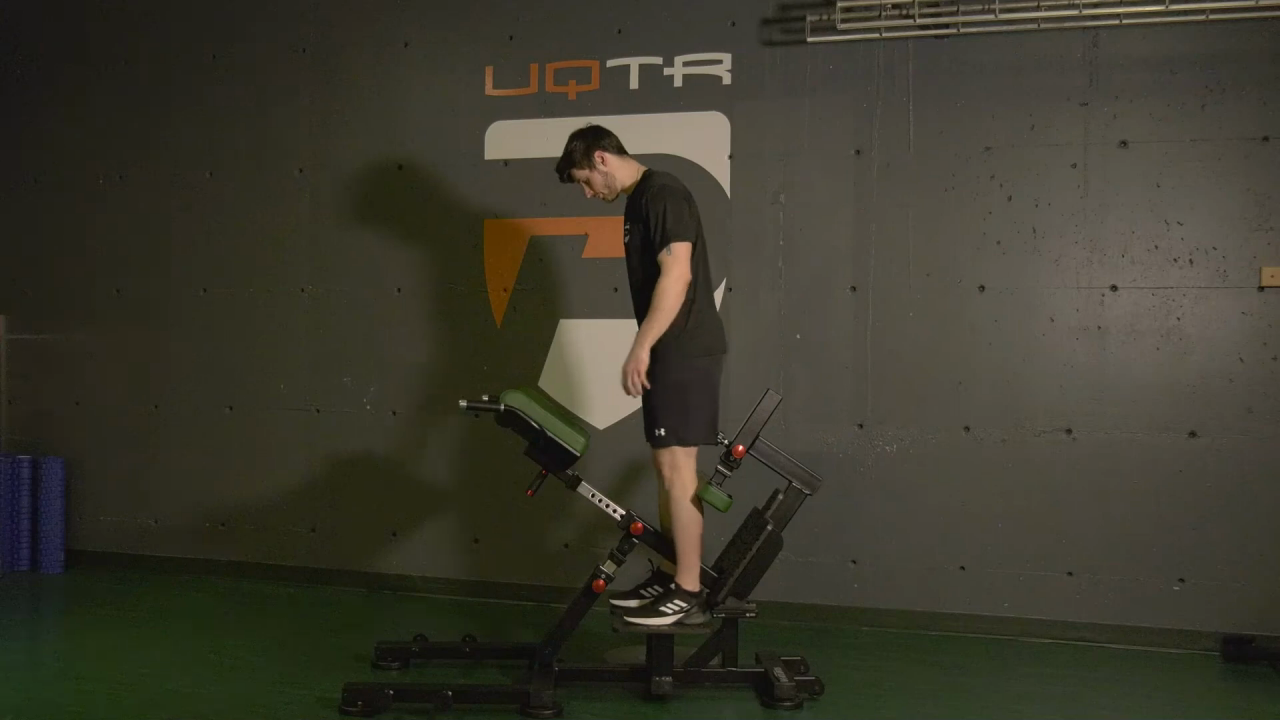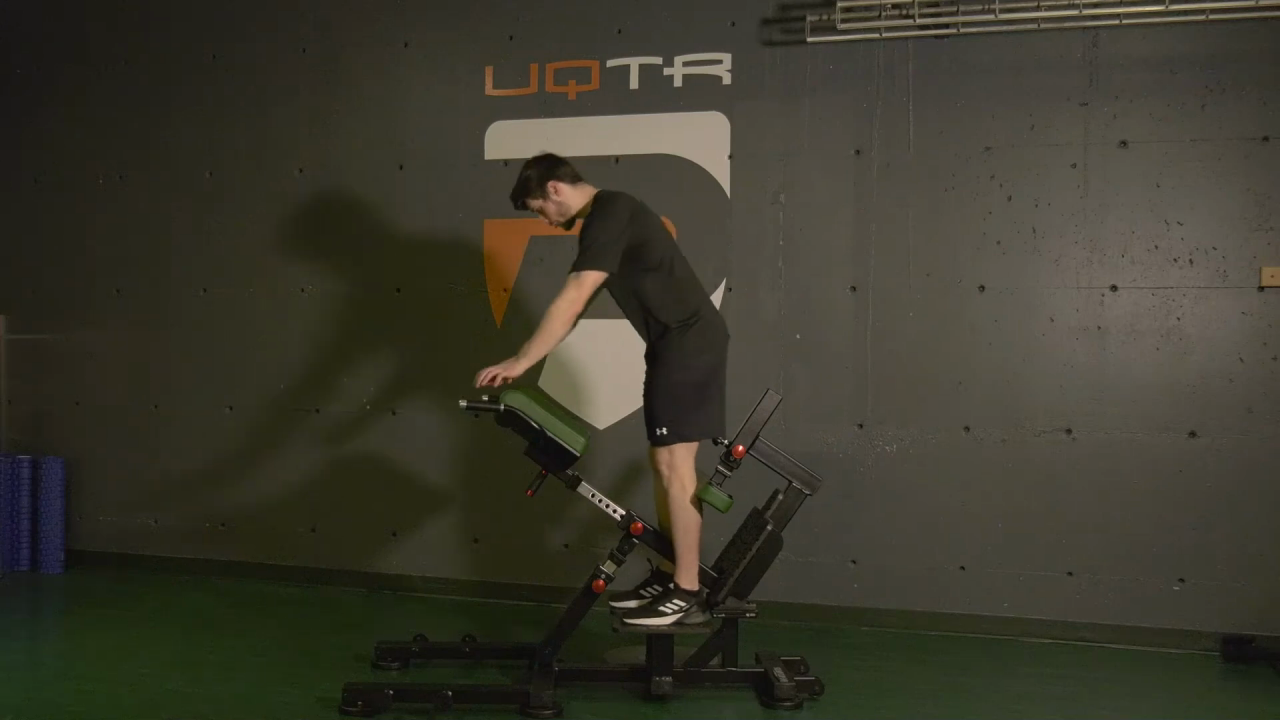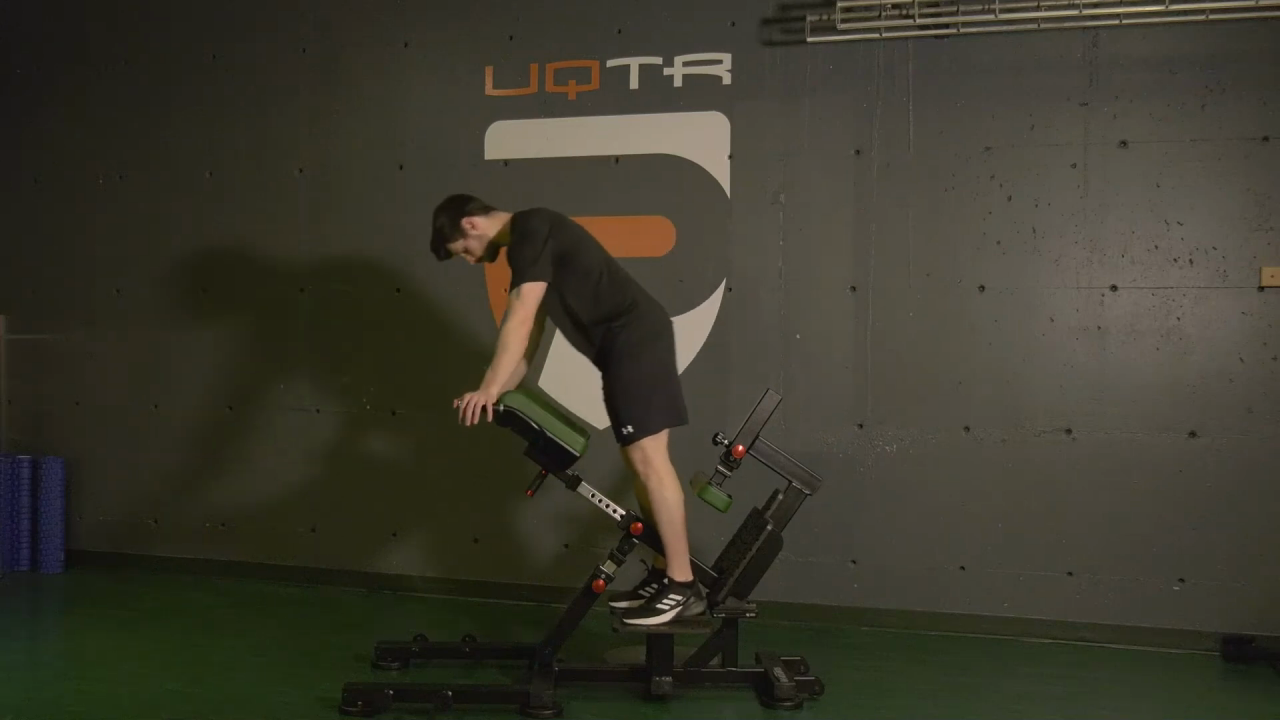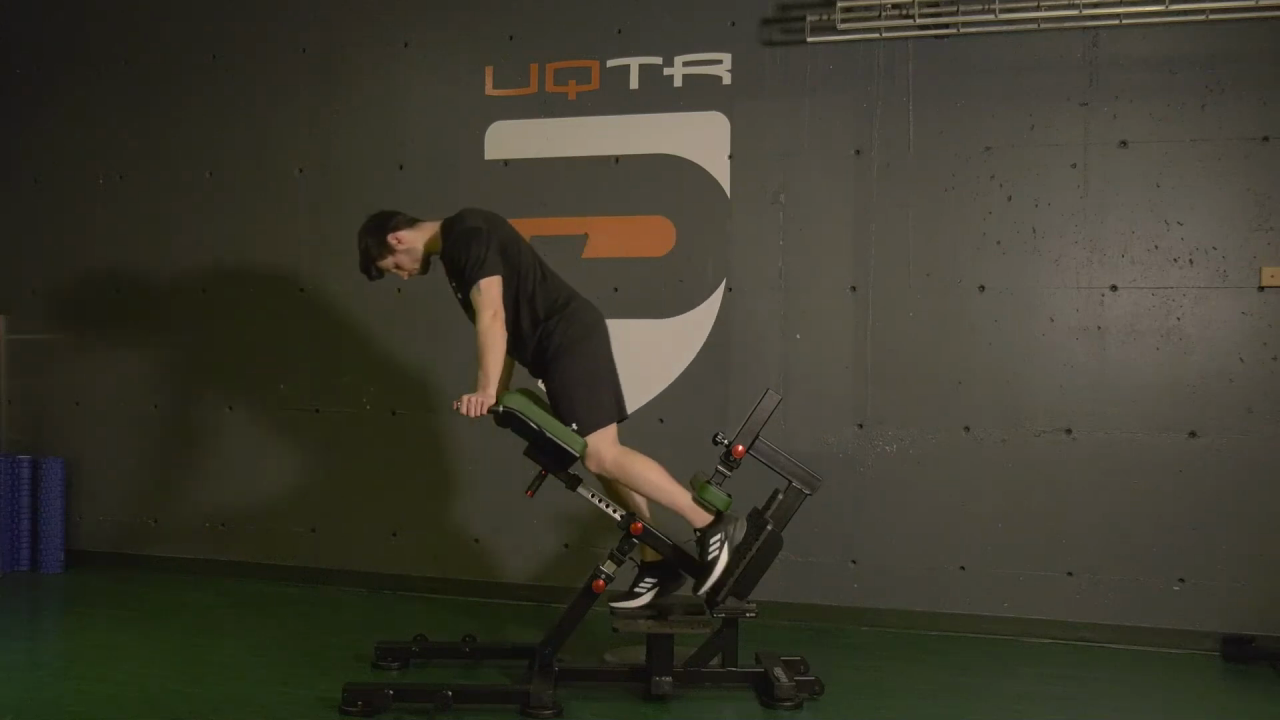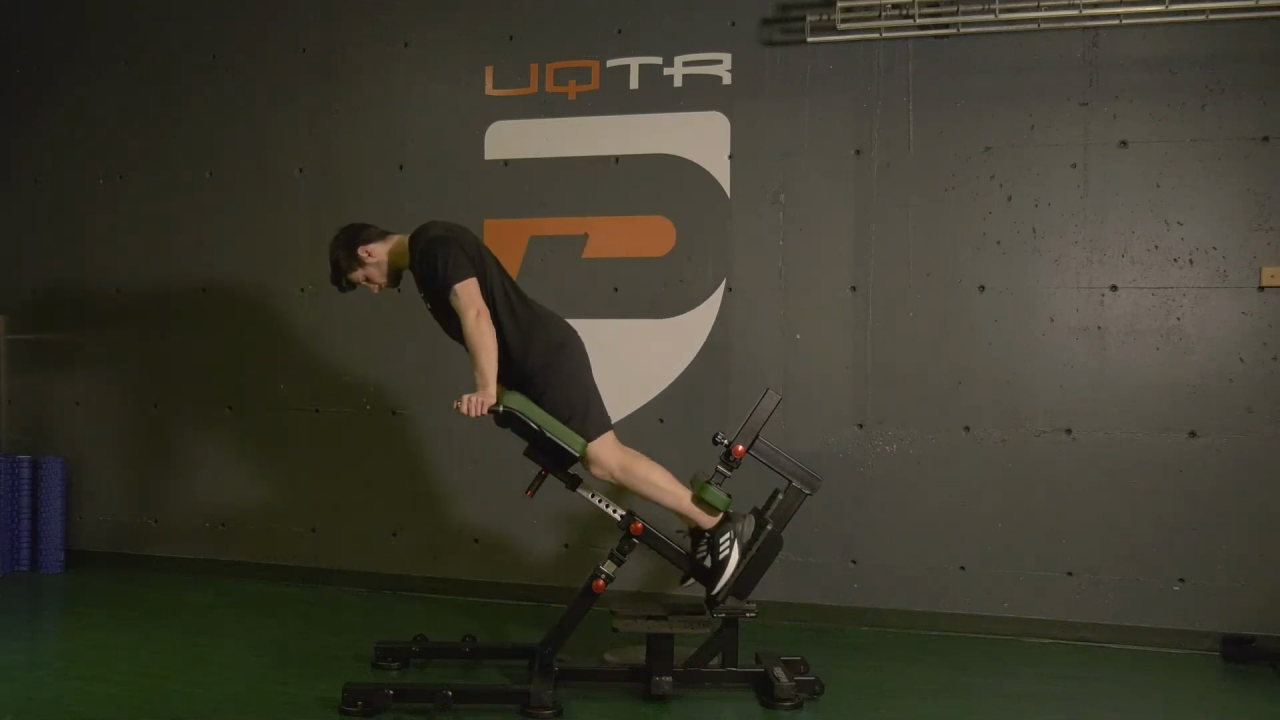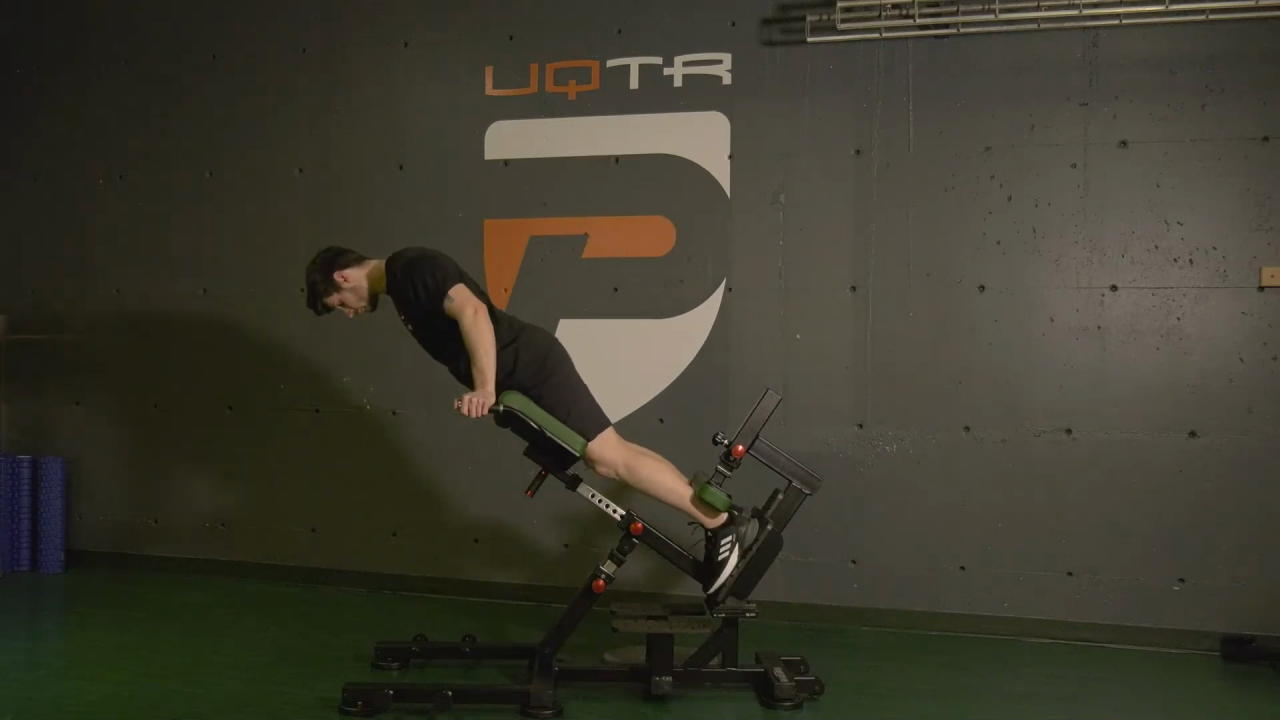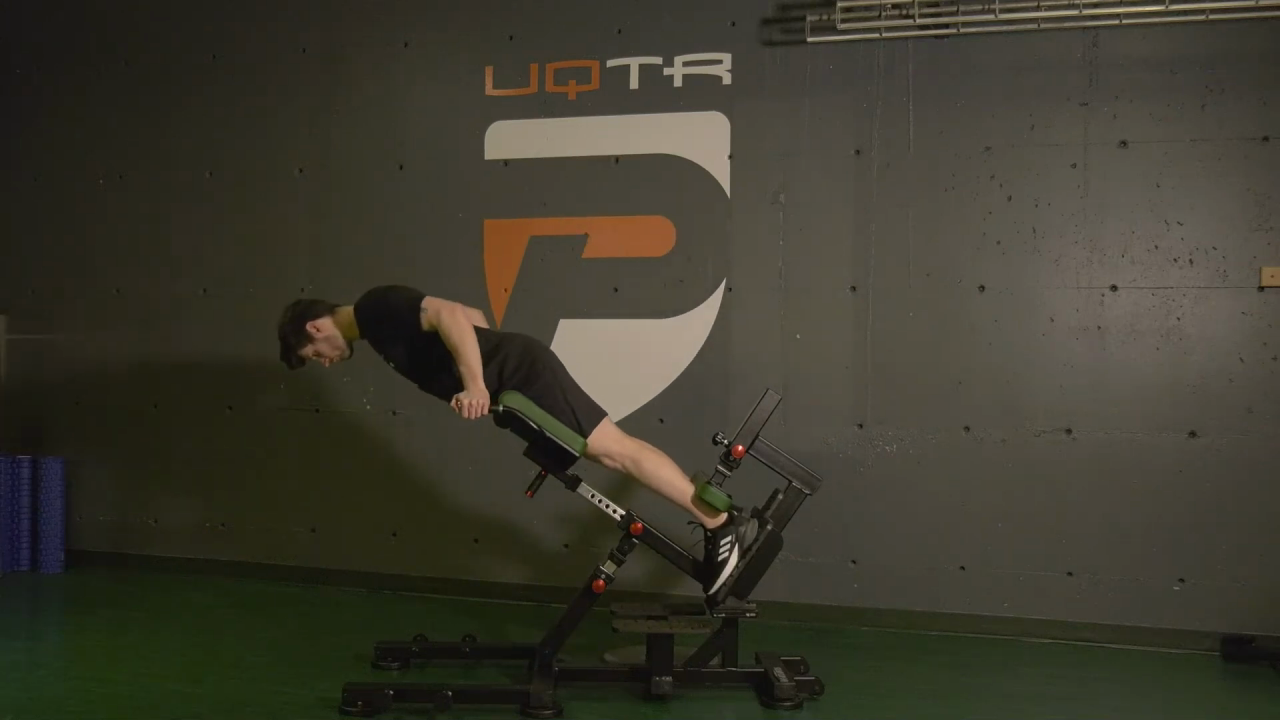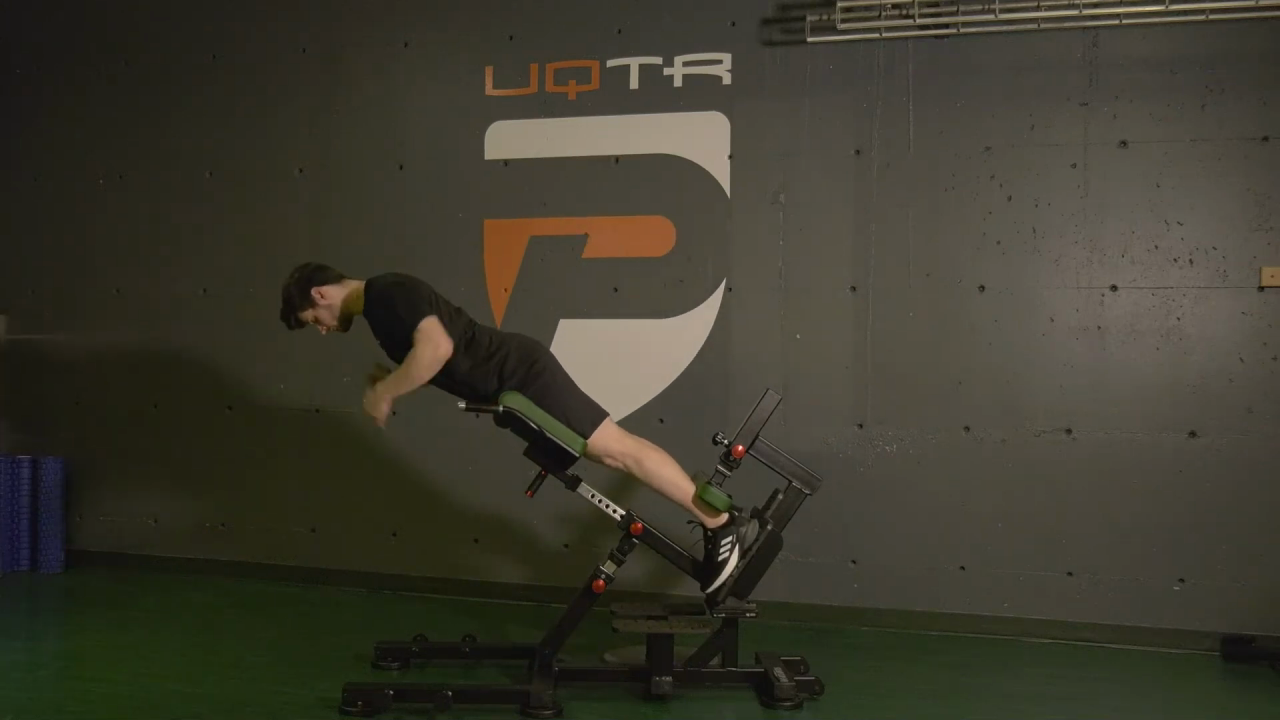
dt=0.5s
person 1, frame 1
left shoulder: (662, 193)
right shoulder: (639, 200)
left elbow: (676, 274)
left wrist: (641, 347)
right wrist: (648, 348)
left hip: (685, 349)
right hip: (670, 350)
left knee: (674, 464)
right knee: (668, 463)
left ankle: (689, 594)
right ankle: (670, 577)
person 1, frame 2
left shoulder: (609, 216)
right shoulder: (605, 217)
left elbow: (571, 302)
right elbow: (573, 307)
left wrist: (517, 364)
right wrist: (523, 362)
left hip: (689, 342)
right hip: (676, 343)
left knee: (673, 463)
right knee: (665, 463)
left ankle: (688, 594)
right ankle: (669, 575)
person 1, frame 3
left shoulder: (530, 231)
right shoulder: (528, 241)
left elbow: (519, 320)
right elbow: (530, 332)
left wrist: (488, 390)
right wrist: (501, 392)
left hip: (636, 339)
right hip: (627, 344)
left knee: (647, 459)
right knee: (642, 461)
left ankle: (682, 586)
right ankle: (664, 575)
person 1, frame 4
left shoulder: (467, 232)
right shoulder: (454, 249)
left elbow: (492, 314)
right elbow: (505, 320)
left wrist: (486, 390)
right wrist: (499, 391)
left hip: (570, 339)
right hip: (561, 345)
left knee: (601, 455)
right knee: (604, 458)
left ankle: (712, 525)
right ankle: (657, 566)
person 1, frame 5
left shoulder: (434, 244)
right shoulder: (426, 256)
left elbow: (475, 314)
left wrist: (486, 389)
right wrist: (492, 388)
left hip: (546, 356)
right hip: (536, 360)
left knee: (604, 461)
right knee: (605, 457)
left ankle: (719, 523)
right ankle: (702, 528)
person 1, frame 6
left shoulder: (410, 267)
right shoulder: (400, 285)
left elbow: (472, 311)
left wrist: (485, 387)
right wrist: (487, 386)
left hip: (531, 368)
right hip: (523, 375)
left knee: (609, 457)
right knee: (608, 456)
left ankle: (722, 524)
right ankle: (716, 516)
person 1, frame 7
left shoulder: (376, 307)
right shoulder: (377, 323)
left elbow: (449, 315)
right elbow: (473, 313)
left wrist: (476, 385)
left hip: (522, 371)
right hip: (512, 379)
left knee: (613, 448)
right knee: (609, 451)
left ankle: (722, 523)
right ankle: (715, 522)
person 1, frame 8
left shoulder: (386, 291)
right shoulder: (377, 305)
left elbow: (438, 348)
left wrist: (383, 391)
right wrist: (391, 376)
left hip: (520, 372)
right hip: (511, 381)
left knee: (614, 447)
right knee: (613, 449)
left ankle: (724, 524)
right ankle: (715, 520)
